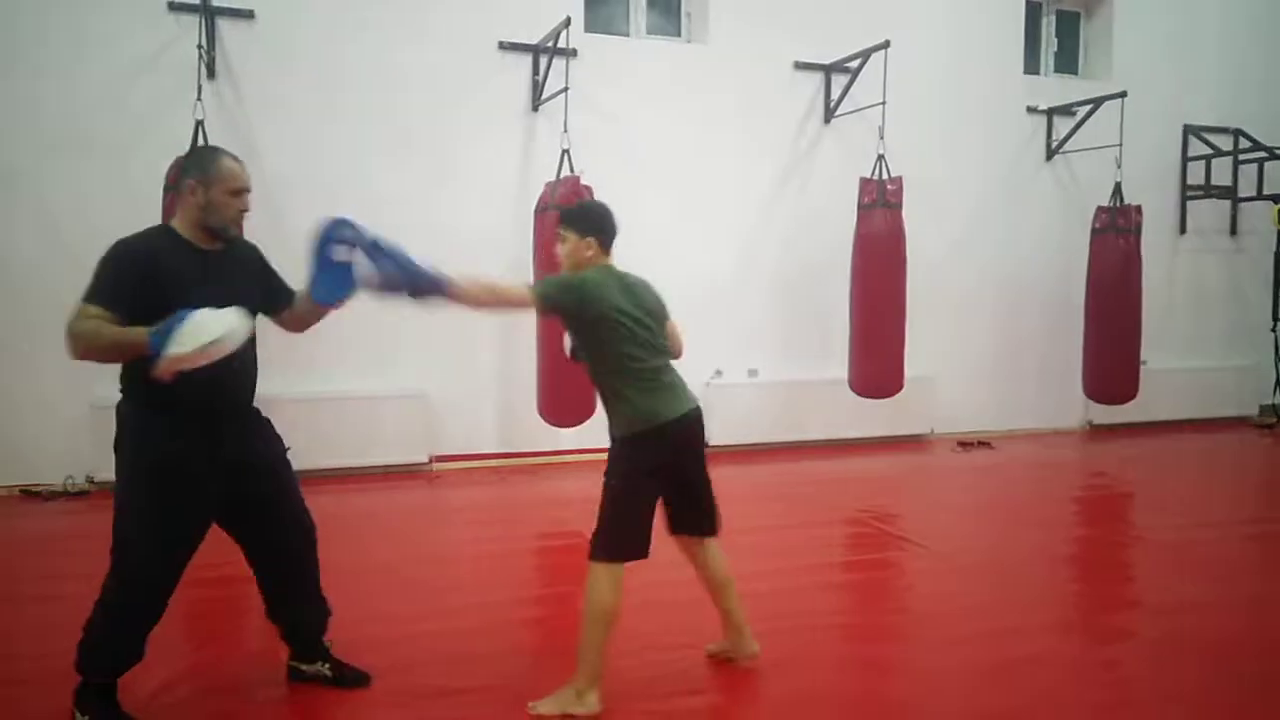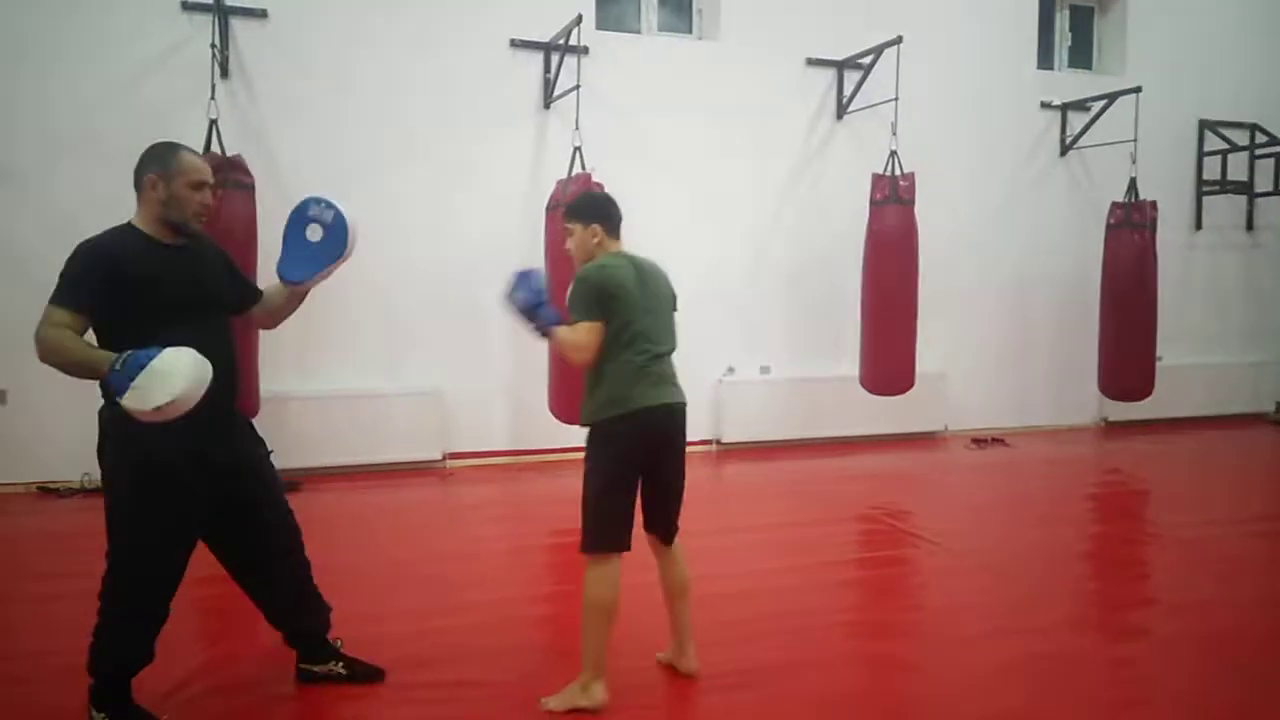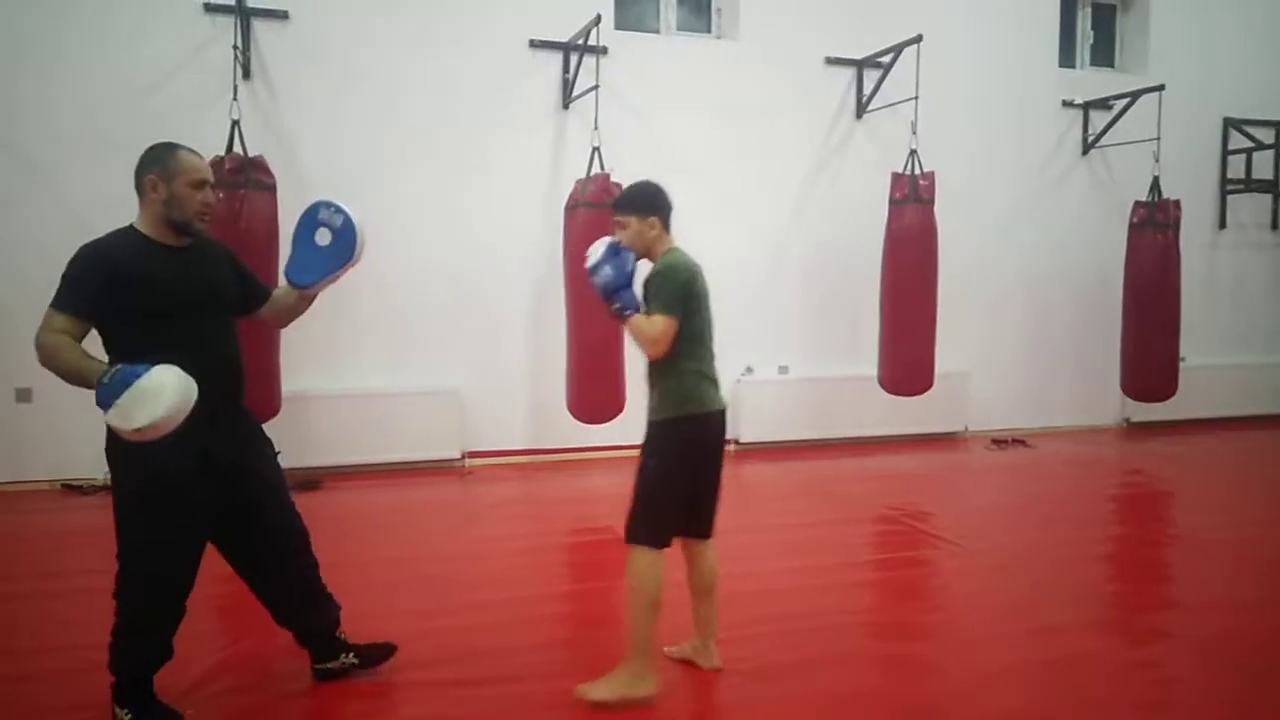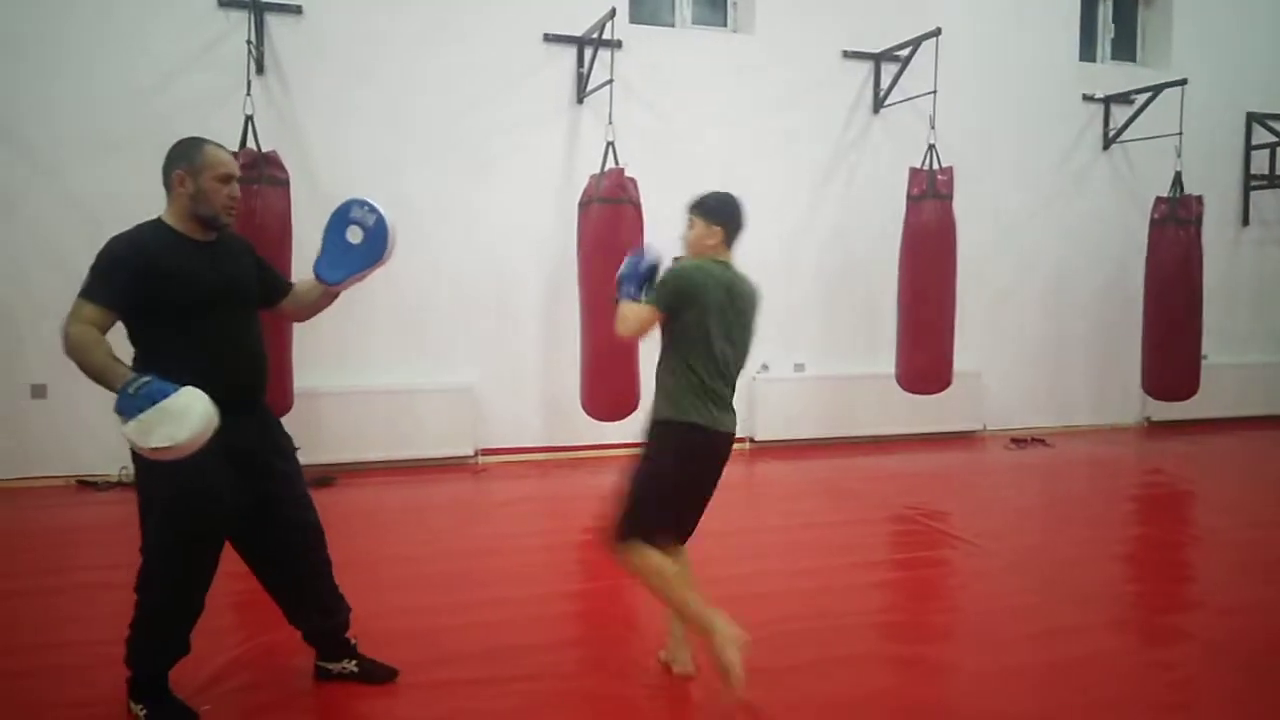
dt=0.3s
person 1, frame 1
left shoulder: (243, 257)
right shoulder: (139, 256)
left elbow: (296, 314)
right elbow: (82, 335)
left wrist: (330, 287)
right wrist: (151, 338)
left hip: (240, 431)
right hip: (163, 441)
left knee: (290, 537)
right knee: (144, 569)
left ankle: (309, 653)
person 1, frame 2
left shoulder: (208, 255)
right shoulder: (104, 255)
left elbow: (264, 313)
right elbow: (51, 339)
right wrist: (114, 366)
left hip: (224, 434)
right hip: (148, 445)
left knee: (275, 541)
right knee: (142, 572)
left ankle: (317, 653)
person 1, frame 3
left shoulder: (213, 255)
right shoulder: (106, 259)
left elbow: (273, 311)
right elbow: (52, 340)
right wrist: (103, 377)
left hip: (231, 433)
right hip: (155, 445)
left knee: (282, 540)
right knee: (156, 569)
left ankle: (328, 648)
person 1, frame 4
left shoulder: (236, 249)
right shoulder: (134, 252)
left elbow: (294, 304)
right elbow: (79, 331)
right wrist: (126, 382)
left hip: (253, 429)
left knee: (299, 539)
right knee: (178, 564)
left ankle: (335, 651)
person 2, frame 1
left shoulder: (580, 288)
right shoulder: (642, 288)
left elbow: (499, 295)
left wrist: (428, 282)
left hip: (646, 436)
right hip: (686, 420)
left knee: (607, 561)
right knee: (698, 538)
right ankle: (740, 639)
person 2, frame 2
left shoulder: (594, 277)
right shoulder: (655, 274)
left elbow: (581, 352)
left wrist: (542, 315)
left hip: (620, 423)
right hip: (669, 413)
left knee: (602, 553)
right knee: (663, 539)
left ankle: (591, 684)
right ankle: (683, 650)
person 2, frame 3
left shoulder: (668, 273)
right shoulder: (683, 268)
left elbow: (654, 343)
left wrist: (619, 297)
right wrist: (627, 297)
left hip: (680, 421)
right hip: (703, 416)
left knee: (644, 542)
right knee: (693, 539)
left ankle: (636, 673)
right ankle: (705, 645)
person 2, frame 4
left shoulder: (685, 274)
right shoulder: (747, 291)
left elbow: (628, 329)
left wrist: (631, 286)
left hip: (679, 428)
right hip: (718, 431)
left knee: (632, 544)
right knee: (665, 538)
left ankle: (717, 631)
right ankle: (680, 648)
